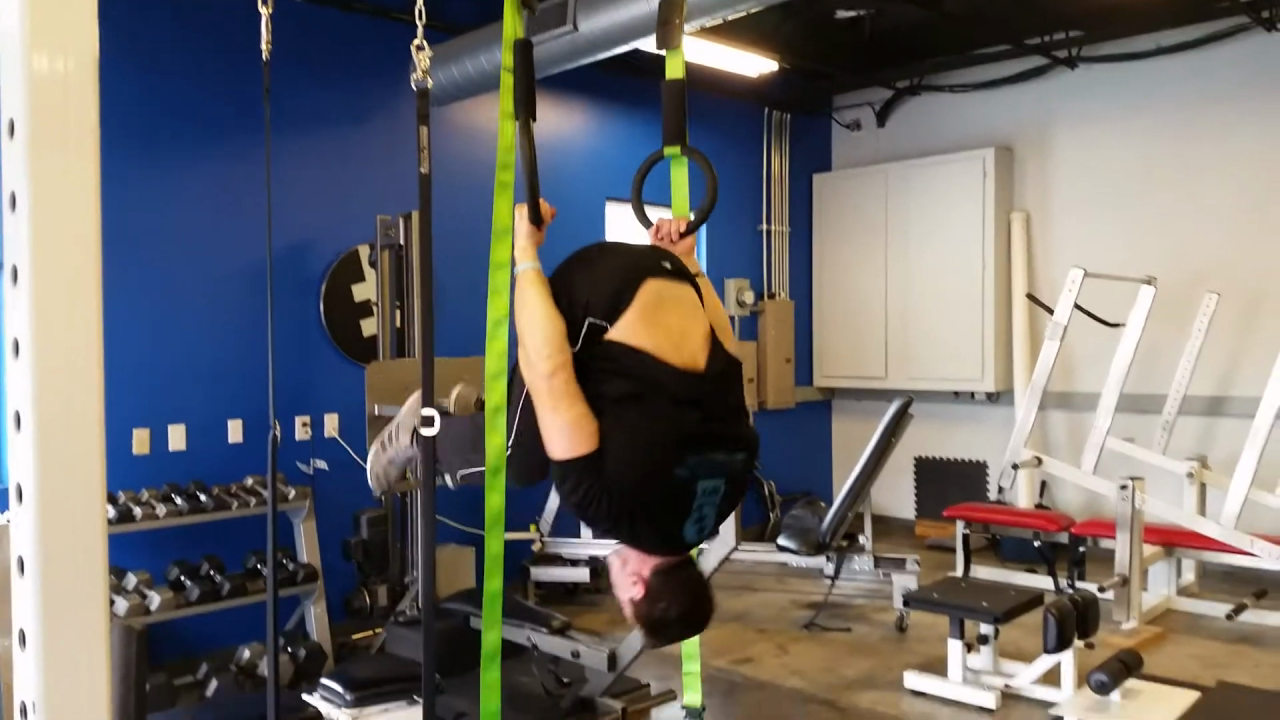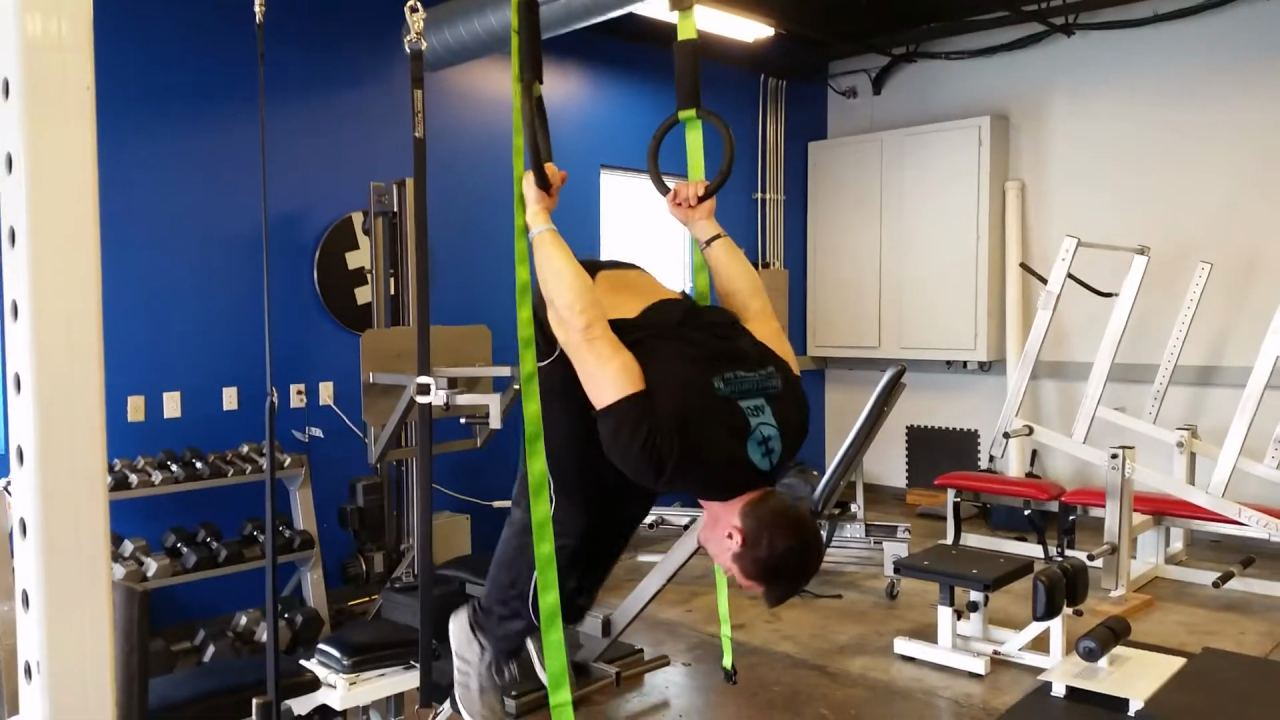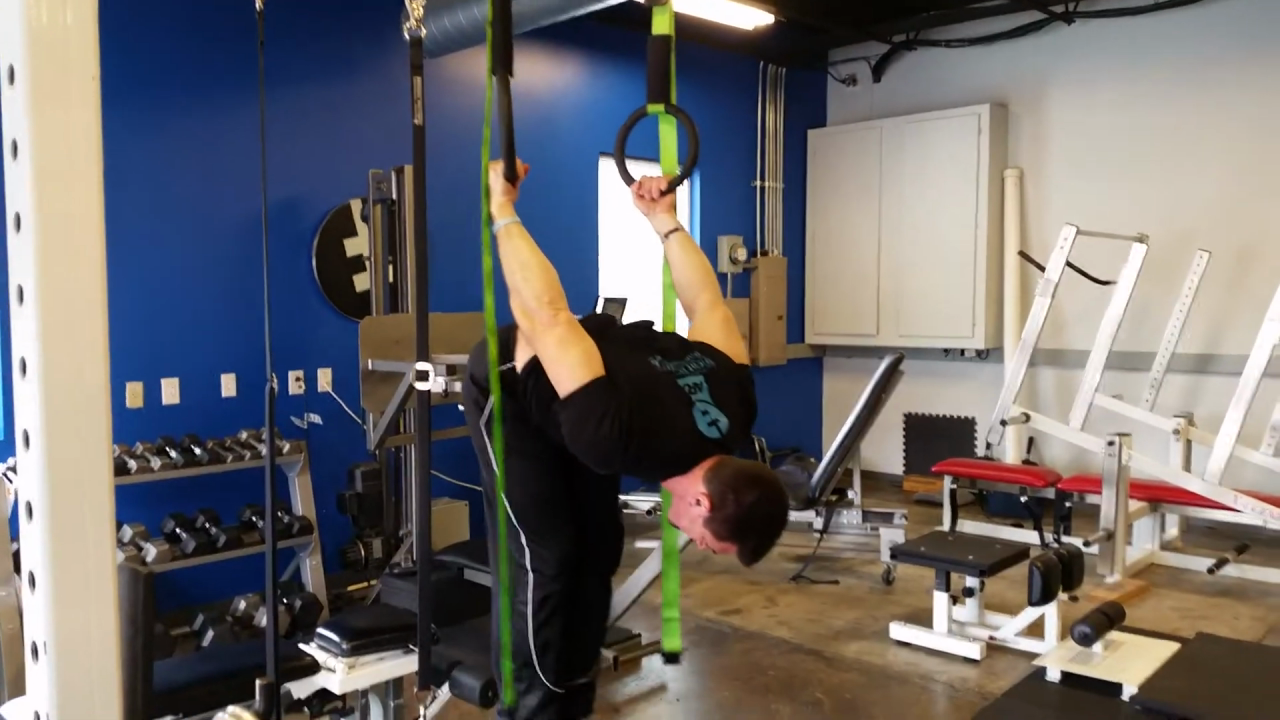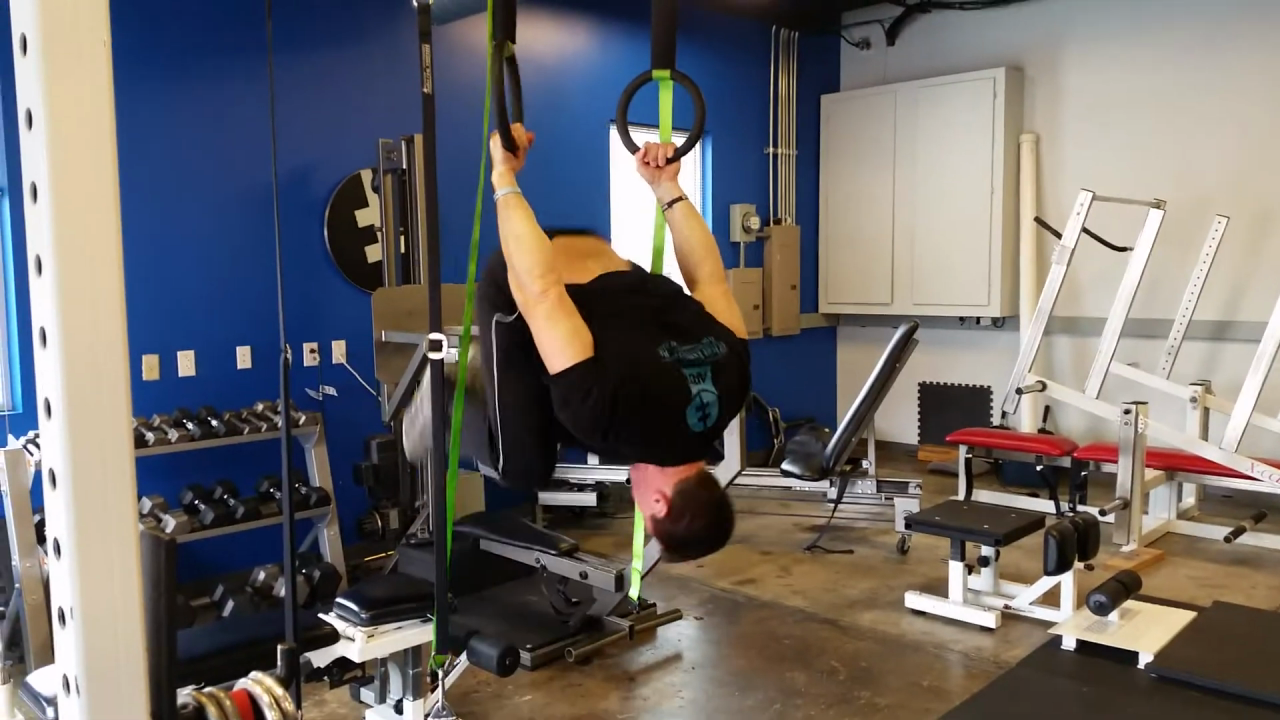
dt=0.7s
person 1, frame 1
right shoulder: (610, 497)
right elbow: (550, 375)
left wrist: (686, 263)
right wrist: (526, 252)
right knee: (520, 454)
right ankle: (423, 433)
person 1, frame 2
left shoulder: (786, 422)
right shoulder: (664, 448)
left elbow: (756, 316)
right elbow: (585, 334)
left wrist: (706, 228)
right wrist: (539, 220)
left hip: (638, 305)
right hip: (570, 333)
left knee: (627, 502)
right knee: (568, 510)
right ankle: (486, 635)
person 1, frame 3
left shoulder: (732, 409)
right shoulder: (619, 431)
left elbow: (707, 307)
right elbow: (544, 320)
left wrist: (665, 222)
right wrist: (503, 211)
left hip: (561, 384)
right hip: (509, 383)
left knee: (597, 549)
right knee: (542, 558)
person 1, frame 4
left shoulder: (728, 385)
right shoulder: (607, 410)
left elbow: (710, 282)
right elbow: (540, 293)
left wrist: (667, 190)
right wrist: (505, 179)
left hip: (593, 271)
right hip: (521, 292)
right knee: (521, 464)
right ankle: (455, 392)
